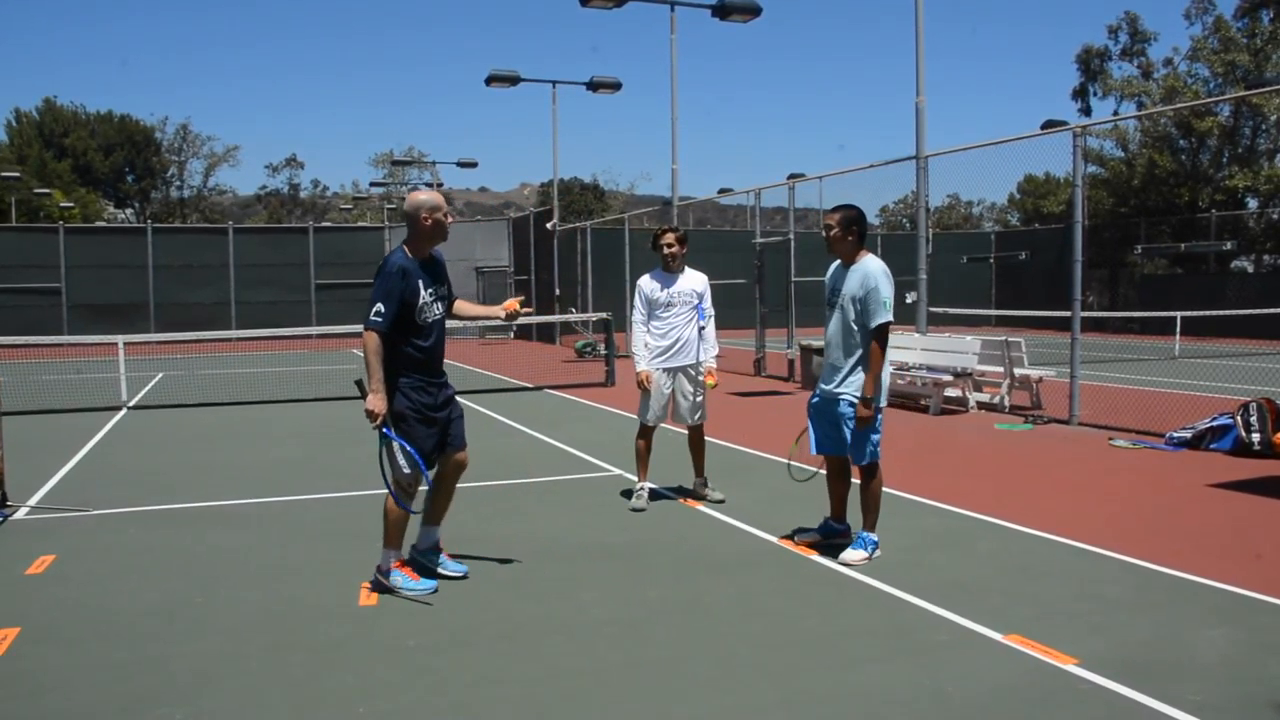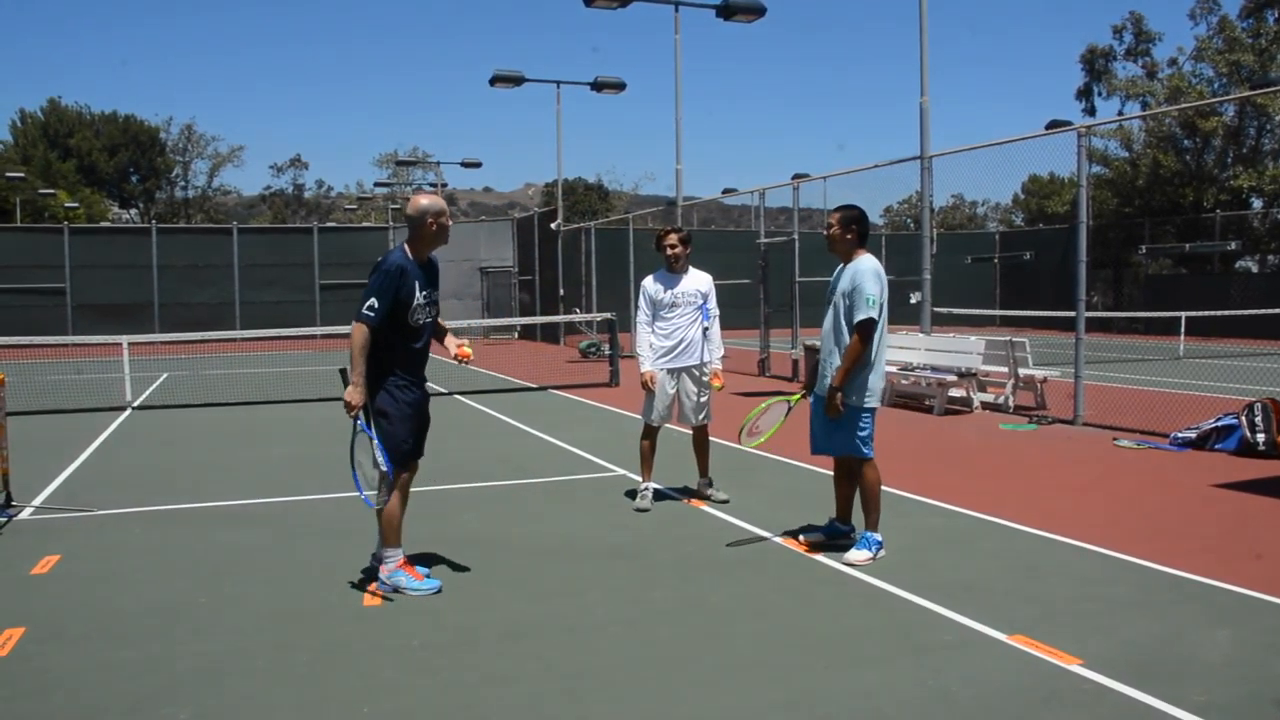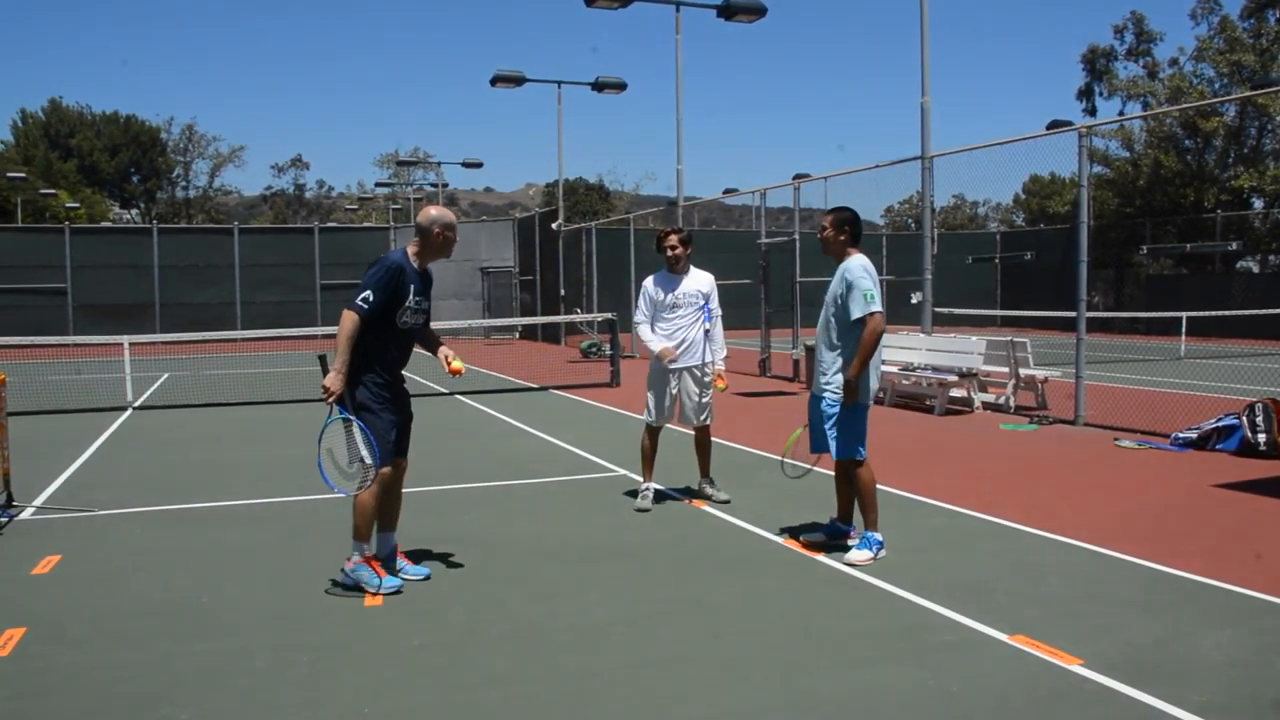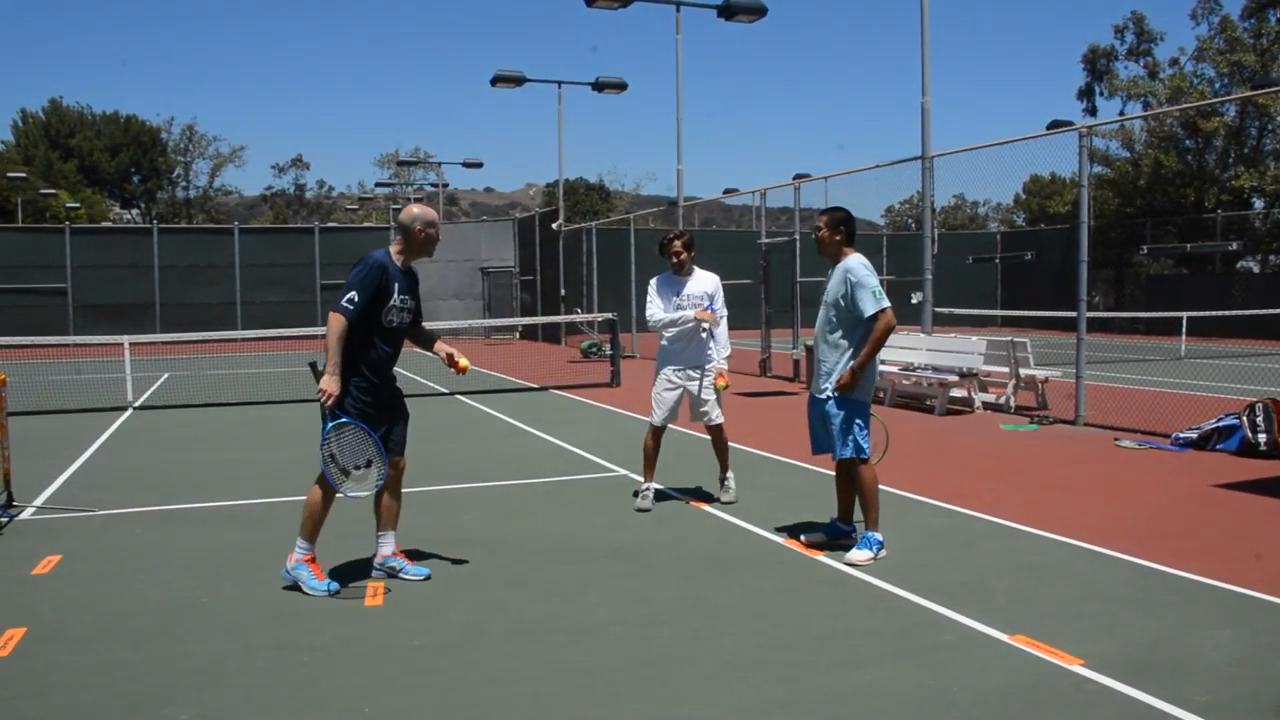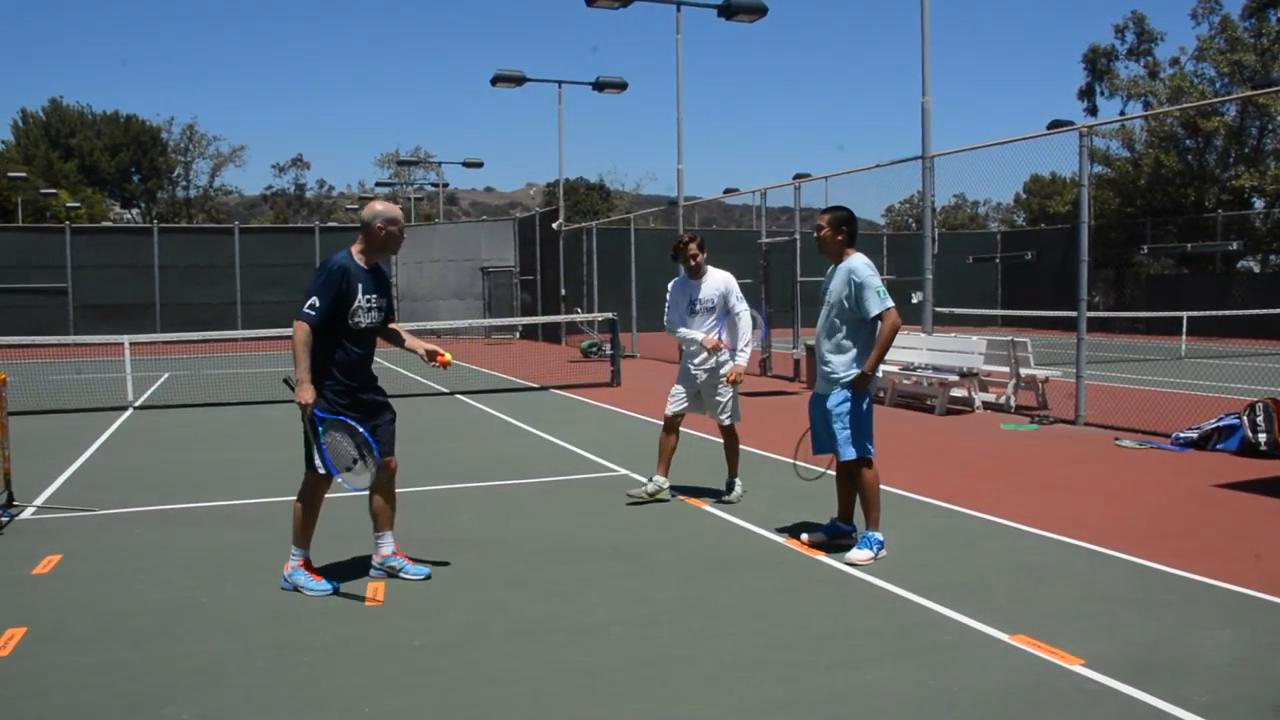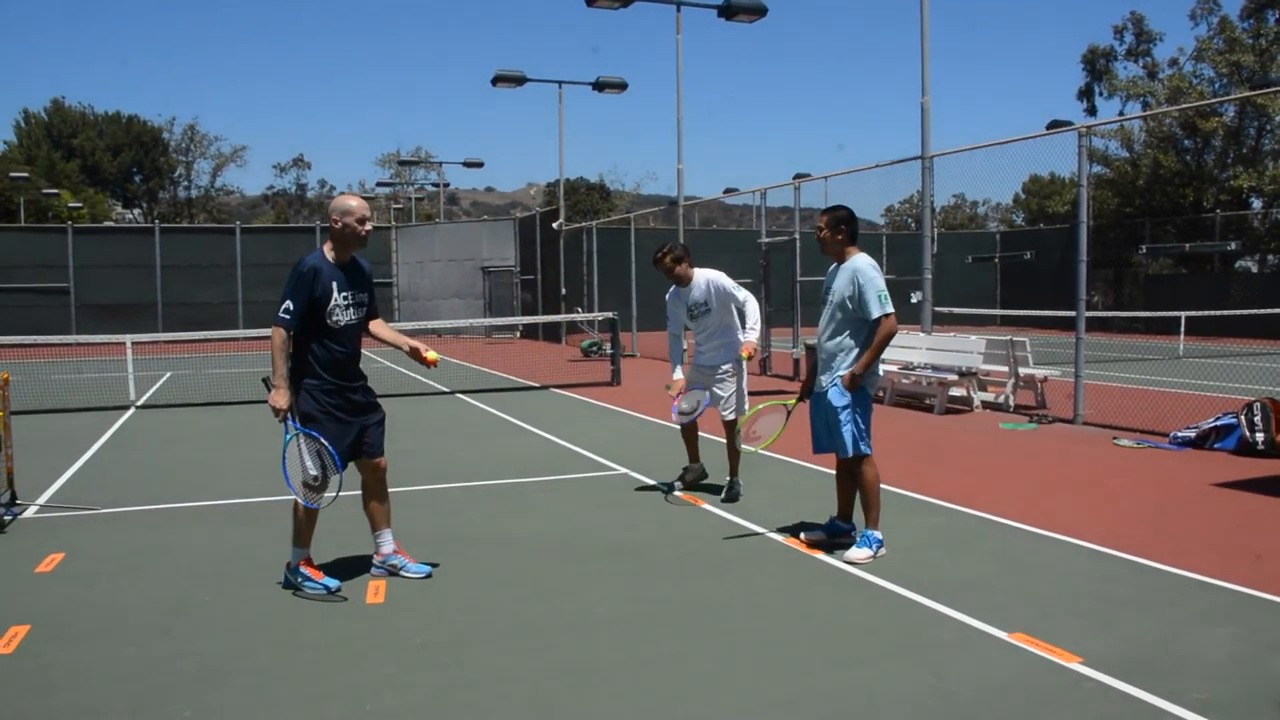
dt=0.3s
person 1, frame 1
left shoulder: (435, 260)
right shoulder: (396, 268)
right elbow: (373, 331)
left wrist: (496, 312)
right wrist: (377, 392)
left hip: (437, 384)
right hip: (407, 391)
left knee: (455, 462)
right knee: (408, 478)
left ankle: (425, 548)
right ankle: (390, 566)
person 1, frame 2
left shoulder: (431, 265)
right shoulder: (394, 267)
right elbow: (363, 325)
left wrist: (447, 338)
right wrist: (357, 383)
left hip: (414, 385)
right hip: (389, 388)
left knee: (406, 472)
right knee: (395, 475)
left ankle: (385, 552)
right ankle: (393, 568)
person 1, frame 3
left shoulder: (425, 275)
right shoulder: (391, 266)
right elbow: (352, 314)
left wrist: (440, 348)
right wrist: (338, 370)
left hip: (392, 383)
right hip: (366, 384)
left knee: (397, 469)
right knee: (380, 470)
left ankle: (386, 554)
right ankle: (359, 561)
person 1, frame 4
left shoulder: (410, 275)
right shoulder: (374, 266)
right elbow: (338, 317)
left wrist: (441, 348)
right wrist: (332, 374)
left hip: (383, 386)
right hip: (351, 388)
left knee: (394, 467)
left ankle: (386, 555)
right ankle: (300, 560)
person 1, frame 5
left shoulder: (380, 274)
right shoulder: (336, 268)
right elbow: (303, 324)
left wrist: (419, 346)
right wrist: (304, 382)
left hip: (365, 388)
right hip: (328, 392)
left knee: (386, 467)
right knee: (318, 478)
left ankle: (385, 555)
right ankle: (296, 566)
person 1, frame 6
left shoulder: (362, 269)
right shoulder: (309, 270)
right elbow: (282, 329)
left wrist: (406, 344)
right wrist: (280, 386)
left hip: (355, 387)
right hip: (316, 393)
left knee: (376, 467)
left ankle: (386, 554)
right ankle: (298, 564)
person 2, frame 1
left shoulder: (873, 272)
right shoulder: (835, 270)
left elbow: (879, 338)
left wrist: (869, 396)
left hip: (857, 390)
right hip: (828, 386)
left knee: (866, 462)
right knee: (833, 459)
left ankle: (868, 537)
right ankle: (837, 525)
person 2, frame 2
left shoulder: (866, 270)
right shoulder: (843, 270)
left elbow: (863, 336)
left wrist: (837, 384)
right wrist: (816, 375)
left hip: (853, 389)
right hip: (831, 385)
left knee: (861, 459)
right knee: (840, 458)
left ankle: (872, 537)
right ankle: (842, 525)
person 2, frame 3
left shoulder: (856, 269)
right shoulder: (843, 269)
left elbow: (875, 326)
left wrist: (852, 378)
left hip: (845, 387)
right hip: (829, 385)
left knee: (854, 459)
right knee: (840, 459)
left ankle: (872, 536)
right ankle: (843, 525)
person 2, frame 4
left shoulder: (856, 268)
right shoulder: (835, 270)
left elbow: (886, 320)
left wrist: (856, 369)
left hip: (845, 386)
right hip: (825, 385)
left knee: (857, 458)
right knee: (841, 458)
left ankle: (873, 536)
right ankle: (843, 525)
person 2, frame 5
left shoulder: (858, 269)
right shoulder: (834, 271)
left elbow: (891, 320)
left wrist: (868, 371)
left hip: (849, 385)
right hip: (827, 384)
left knee: (859, 458)
right knee: (842, 458)
left ankle: (873, 536)
right ankle: (843, 524)
person 2, frame 6
left shoulder: (863, 269)
right shoulder: (834, 270)
left elbow: (887, 326)
left wrist: (856, 373)
right wrist: (811, 374)
left hip: (849, 383)
right hip: (827, 382)
left knee: (859, 456)
right knee: (841, 456)
left ankle: (873, 535)
right ankle: (843, 524)
person 3, frame 1
left shoulder: (699, 280)
right shoulder: (646, 283)
left elbow: (707, 322)
right elbow: (638, 326)
left wrist: (710, 361)
right wrist: (640, 365)
left hip: (691, 364)
right hip: (656, 365)
left knee: (696, 425)
right knee: (647, 425)
left ankle: (700, 482)
right ankle: (641, 486)
person 3, frame 2
left shoulder: (704, 280)
right shoulder: (650, 284)
left elbow: (712, 323)
right elbow: (643, 326)
left wrist: (716, 361)
right wrist: (644, 365)
left hip: (696, 364)
right hip: (660, 366)
left knee: (700, 425)
right knee: (651, 426)
left ankle: (704, 483)
right ankle: (645, 486)
person 3, frame 3
left shoulder: (705, 280)
right shoulder: (651, 283)
left elbow: (715, 323)
right elbow: (641, 323)
left wrist: (719, 362)
right wrist: (657, 348)
left hip: (698, 364)
right hip: (662, 366)
left knee: (702, 426)
right knee: (652, 426)
left ankle: (705, 482)
right ankle: (647, 486)
person 3, frame 4
left shoulder: (711, 281)
right shoulder: (658, 284)
left elbow: (721, 323)
right elbow: (653, 319)
left wrist: (722, 362)
right wrist: (692, 315)
left hip: (704, 366)
right hip: (669, 367)
left knee: (716, 425)
right knee: (656, 427)
left ankle: (726, 478)
right ankle: (647, 487)
person 3, frame 5
left shoulder: (724, 280)
right shoulder: (675, 288)
left elbow: (743, 318)
right elbow: (672, 327)
left wrist: (740, 360)
right wrist: (701, 338)
left hip: (721, 367)
right hip: (690, 367)
left knee: (726, 425)
right knee: (671, 419)
left ankle: (734, 482)
right ankle: (659, 482)
person 3, frame 6
left shoulder: (713, 279)
right shoulder: (673, 297)
left elbow: (748, 302)
right elbow: (675, 336)
left wrist: (751, 337)
right wrist: (678, 374)
left hip: (729, 361)
right hip: (700, 363)
left knee: (729, 419)
left ankle: (734, 480)
right ankle: (695, 468)
